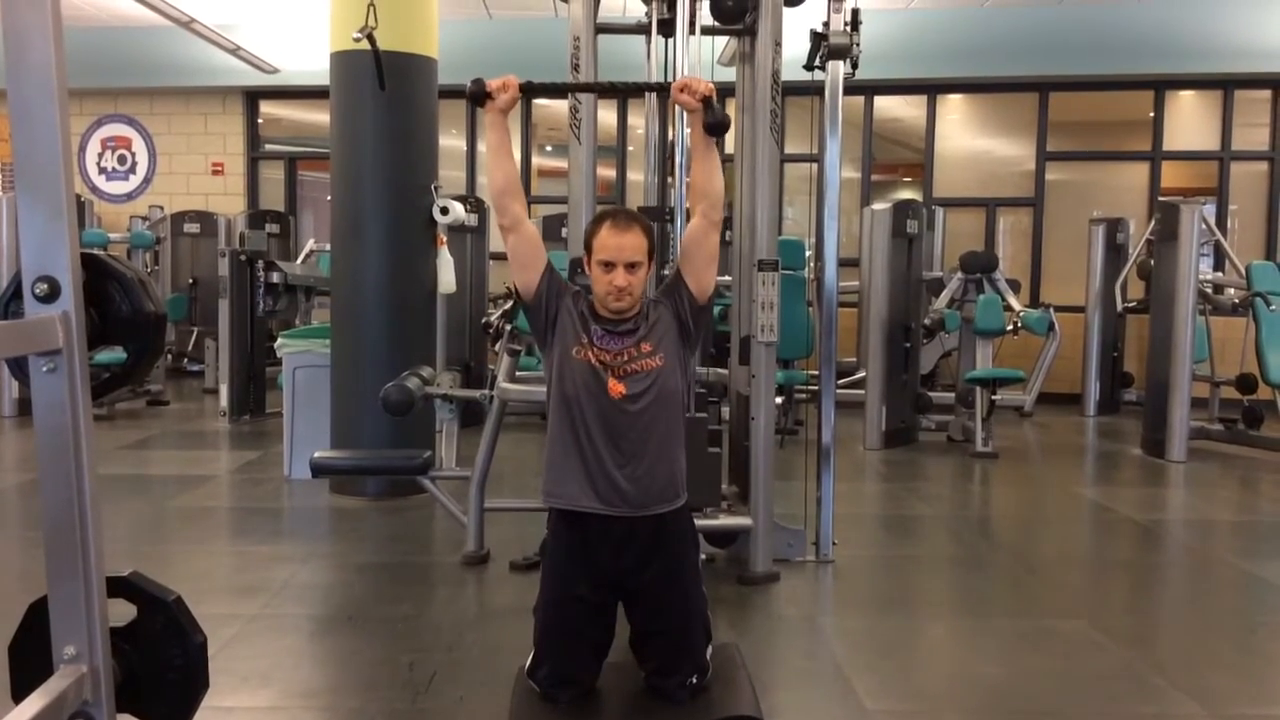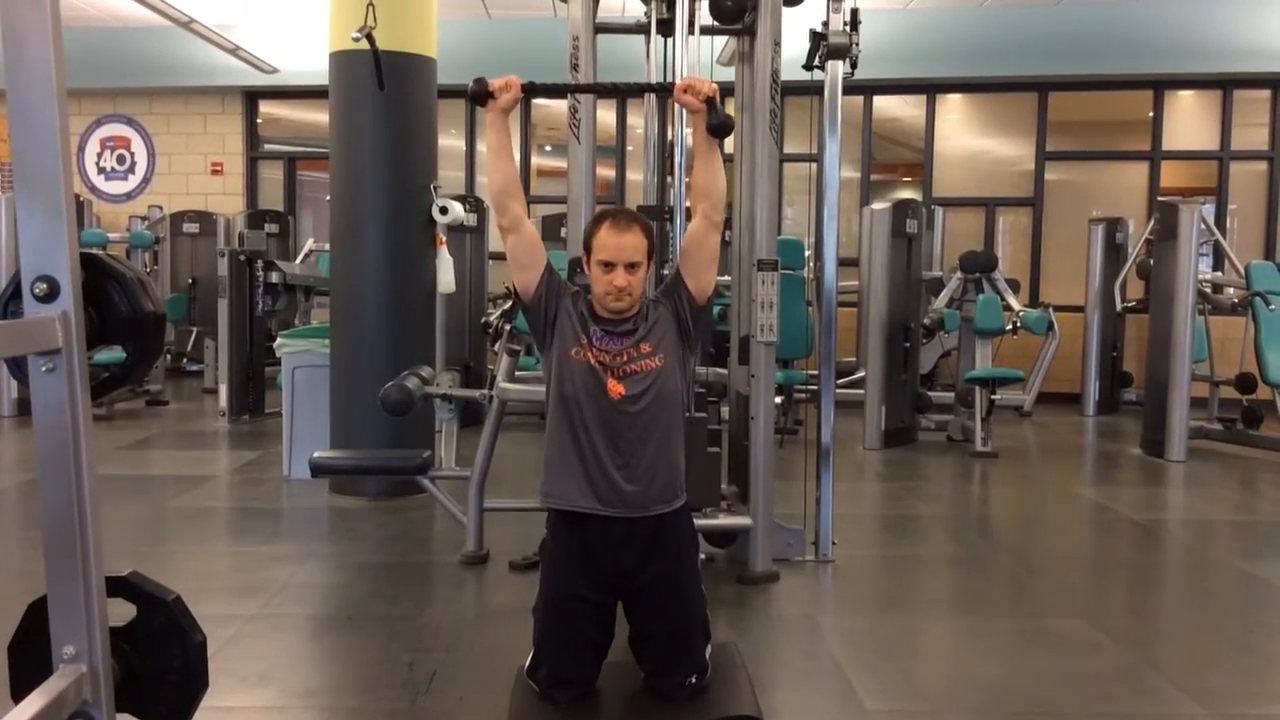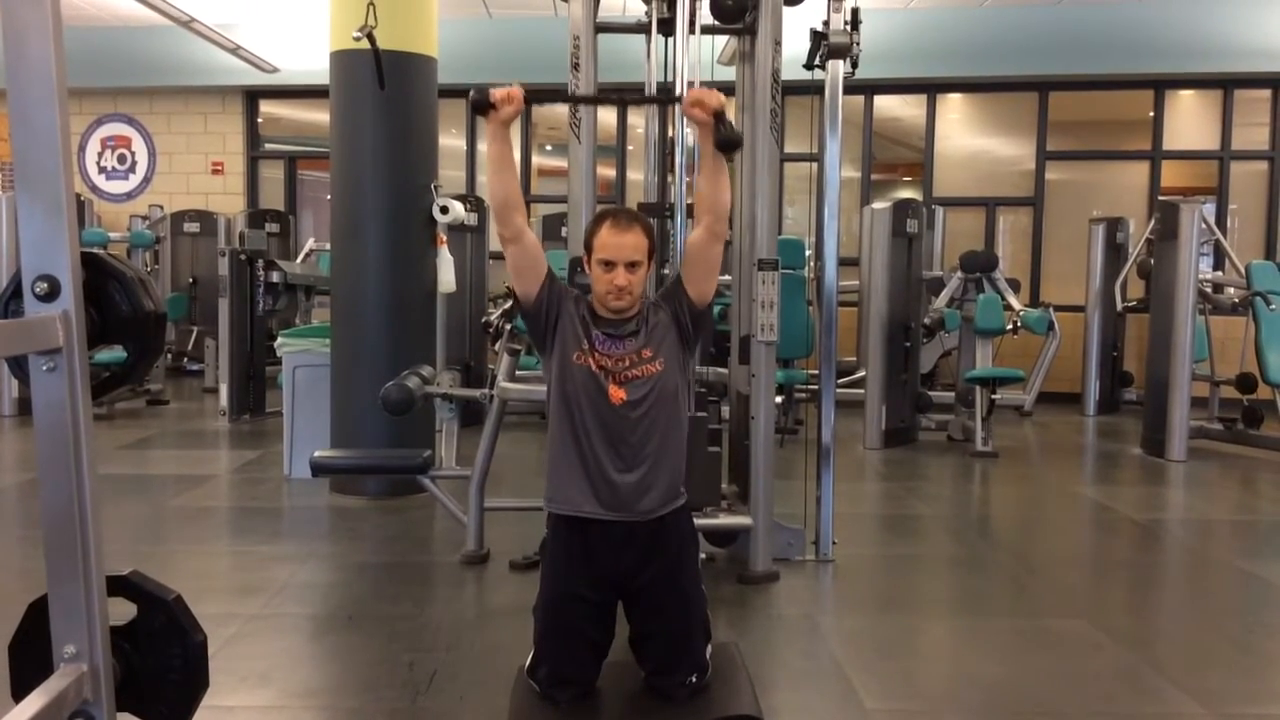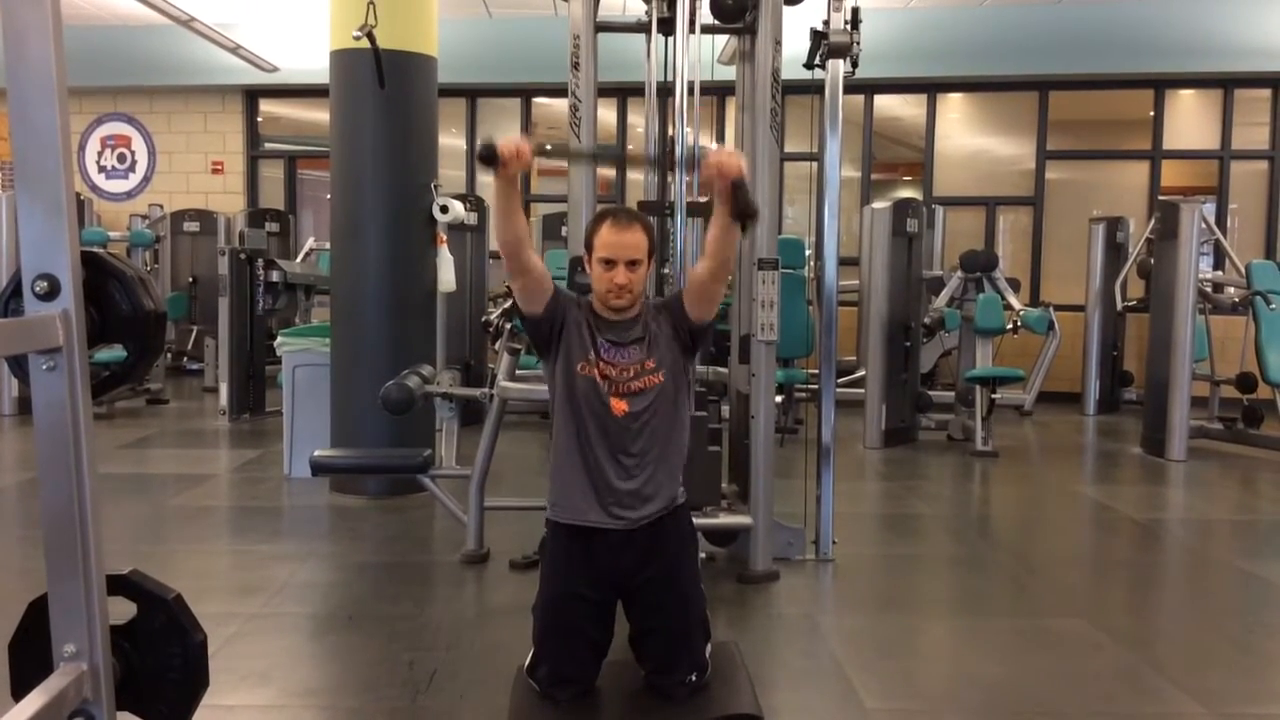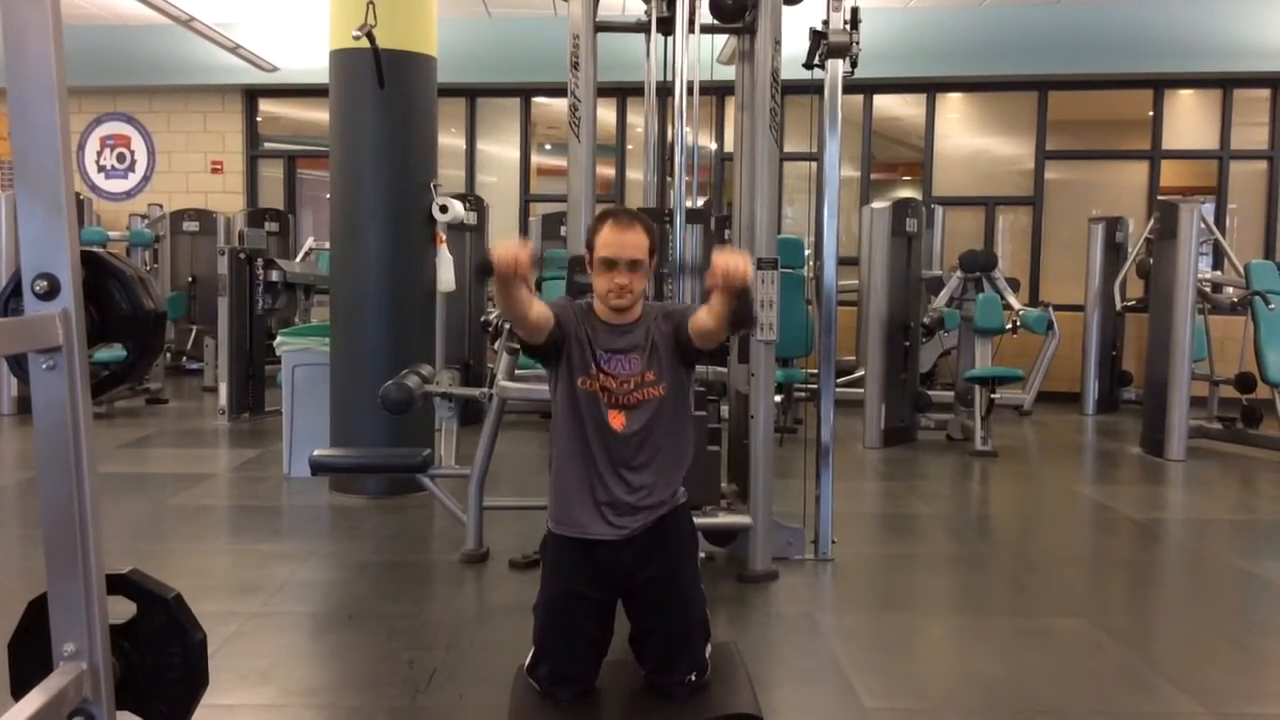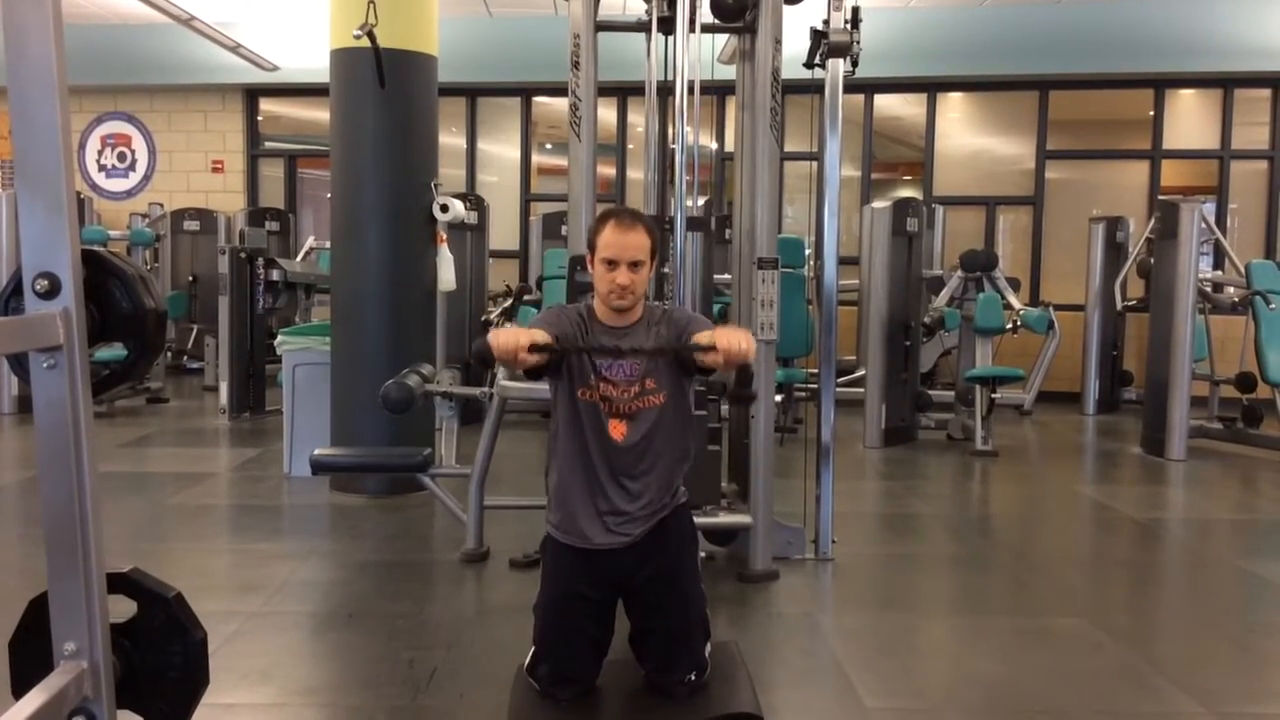
dt=0.2s
person 1, frame 1
left shoulder: (675, 318)
right shoulder: (558, 316)
left elbow: (707, 217)
right elbow: (511, 217)
left wrist: (698, 120)
right wrist: (496, 118)
left hip: (661, 525)
right hip: (577, 525)
left knee: (681, 682)
right knee: (559, 685)
left ankle: (650, 641)
right ankle: (592, 643)
person 1, frame 2
left shoulder: (675, 318)
right shoulder: (557, 316)
left elbow: (709, 217)
right elbow: (510, 217)
left wrist: (700, 121)
right wrist: (497, 117)
left hip: (661, 525)
right hip: (576, 527)
left knee: (680, 682)
right knee: (560, 685)
left ankle: (650, 642)
right ankle: (591, 643)
person 1, frame 3
left shoulder: (673, 319)
right shoulder: (557, 318)
left elbow: (711, 231)
right elbow: (511, 229)
left wrist: (707, 134)
right wrist: (499, 131)
left hip: (661, 527)
right hip: (577, 528)
left knee: (680, 681)
right knee: (560, 683)
left ankle: (650, 642)
right ankle: (599, 638)
person 1, frame 4
left shoulder: (673, 323)
right shoulder: (561, 320)
left elbow: (716, 270)
right elbow: (519, 260)
left wrist: (725, 197)
right wrist: (507, 182)
left hip: (661, 527)
right hip: (576, 530)
left knee: (681, 680)
right knee: (559, 683)
left ankle: (649, 642)
right ankle: (584, 650)
person 1, frame 5
left shoulder: (673, 327)
right shoulder: (566, 325)
left elbow: (715, 322)
right elbow: (526, 315)
left wrist: (730, 284)
right wrist: (509, 277)
left hip: (660, 528)
right hip: (576, 531)
left knee: (681, 680)
right knee: (558, 683)
left ankle: (649, 643)
right ankle: (590, 642)
person 1, frame 6
left shoulder: (675, 327)
right shoulder: (565, 325)
left elbow: (710, 341)
right elbow: (533, 341)
left wrist: (730, 342)
right wrist: (511, 341)
left hip: (660, 528)
right hip: (576, 534)
left knee: (680, 679)
right knee: (559, 681)
left ankle: (647, 639)
right ankle: (591, 637)
